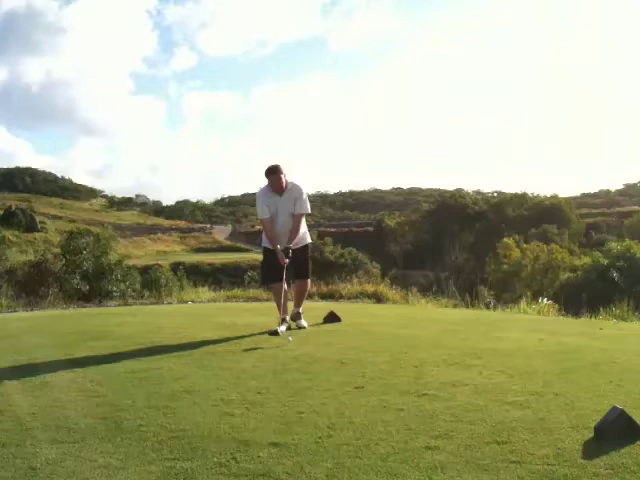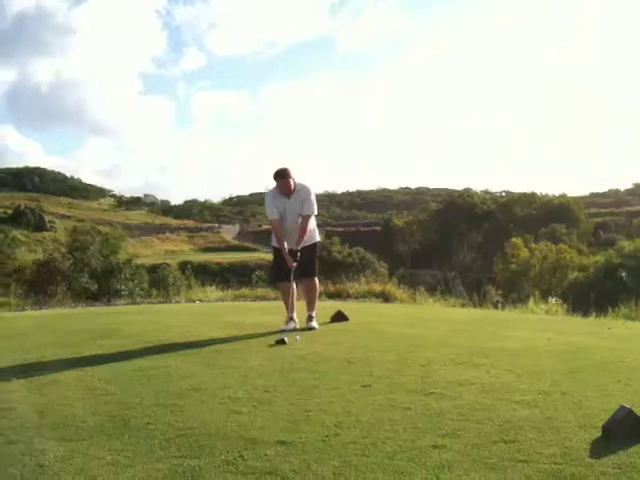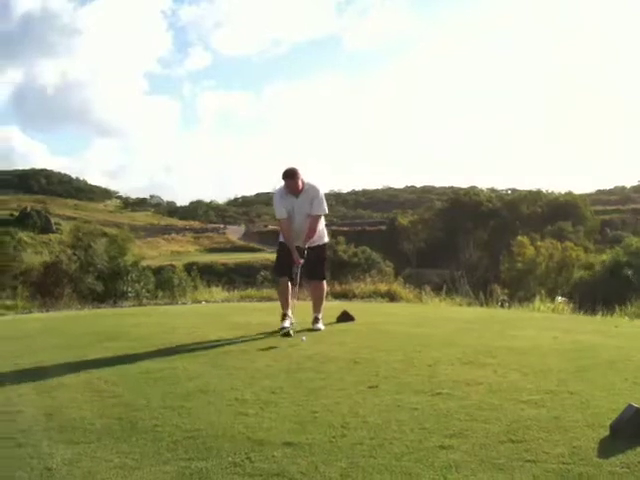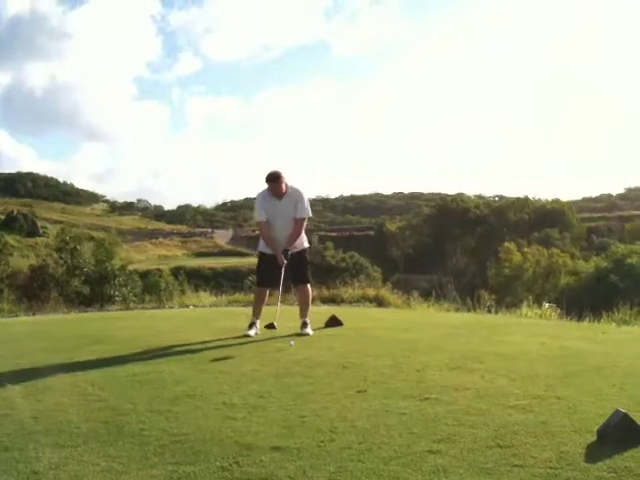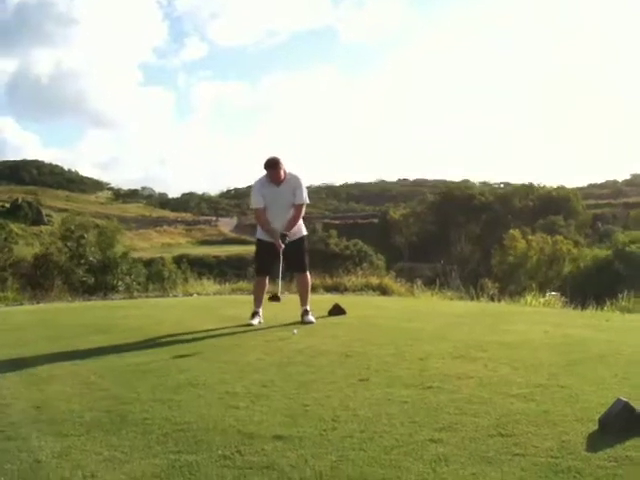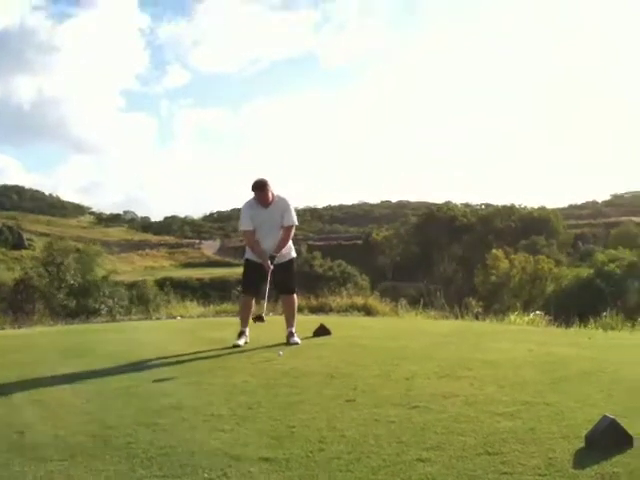
dt=0.3s
person 1, frame 1
left shoulder: (298, 191)
right shoulder: (262, 195)
left elbow: (298, 221)
right elbow: (266, 225)
left wrist: (289, 245)
right wrist: (278, 250)
left hip: (298, 241)
right hip: (272, 244)
left knee: (303, 279)
right knee: (276, 281)
left ankle: (297, 311)
right ankle: (284, 318)
person 1, frame 2
left shoulder: (306, 192)
right shoulder: (271, 196)
left elbow: (305, 222)
right elbow: (276, 226)
left wrist: (297, 247)
right wrist: (285, 251)
left hip: (307, 240)
right hip: (282, 243)
left knee: (310, 277)
right knee: (284, 280)
left ankle: (311, 316)
right ankle: (291, 317)
person 1, frame 3
left shoulder: (315, 192)
right shoulder: (279, 195)
left elbow: (315, 222)
right elbow: (284, 225)
left wrist: (304, 246)
right wrist: (294, 251)
left hip: (316, 241)
right hip: (289, 241)
left knee: (317, 279)
right knee: (282, 276)
left ankle: (317, 317)
right ankle: (286, 315)
person 1, frame 4
left shoulder: (298, 195)
right shoulder: (261, 198)
left elbow: (300, 224)
right elbow: (263, 229)
left wrist: (287, 247)
right wrist: (277, 252)
left hip: (296, 246)
right hip: (268, 248)
left knee: (303, 284)
right knee: (261, 285)
left ankle: (305, 322)
right ankle: (254, 323)
person 1, frame 5
left shoulder: (296, 182)
right shoulder: (259, 186)
left elbow: (299, 210)
right elbow: (259, 215)
left wrist: (286, 233)
right wrist: (275, 237)
left hip: (295, 234)
right hip: (267, 237)
left knee: (302, 271)
right knee: (261, 274)
left ankle: (306, 310)
right ankle: (257, 312)
person 1, frame 6
left shoulder: (284, 204)
right shoulder: (247, 208)
left elbow: (288, 231)
right elbow: (249, 237)
left wrist: (274, 254)
right wrist: (263, 258)
left hip: (283, 256)
right hip: (255, 257)
left knee: (289, 293)
right knee: (247, 293)
left ankle: (291, 332)
right ankle: (243, 332)
